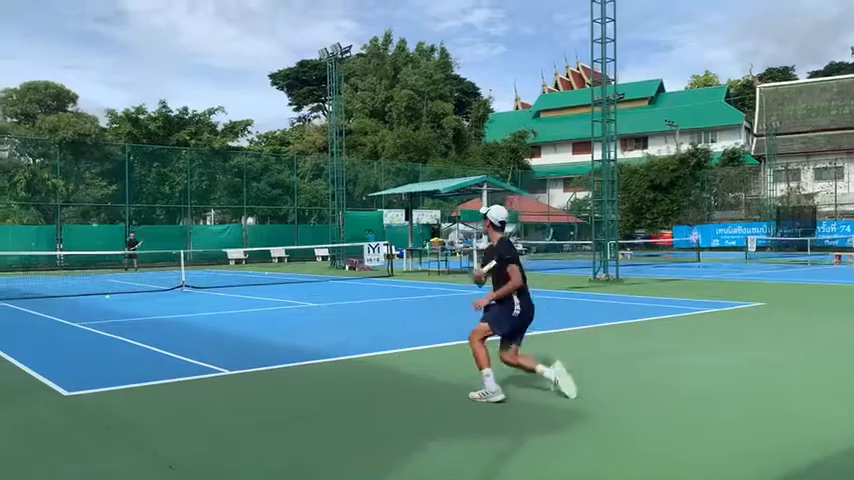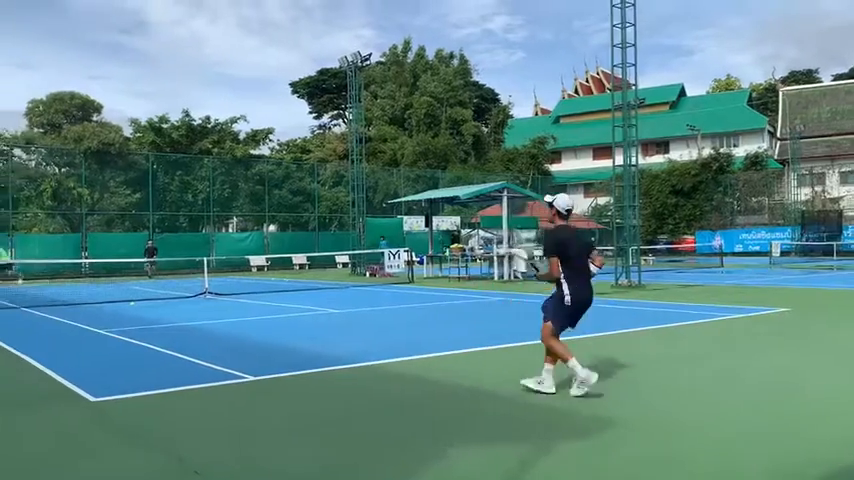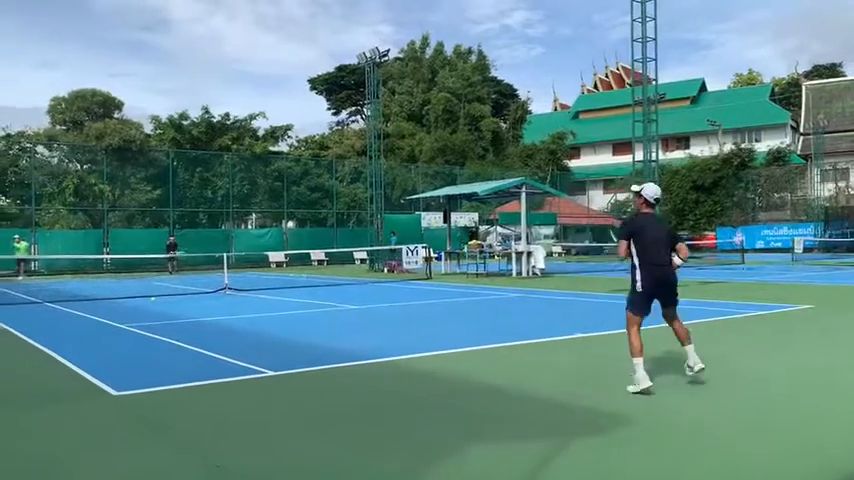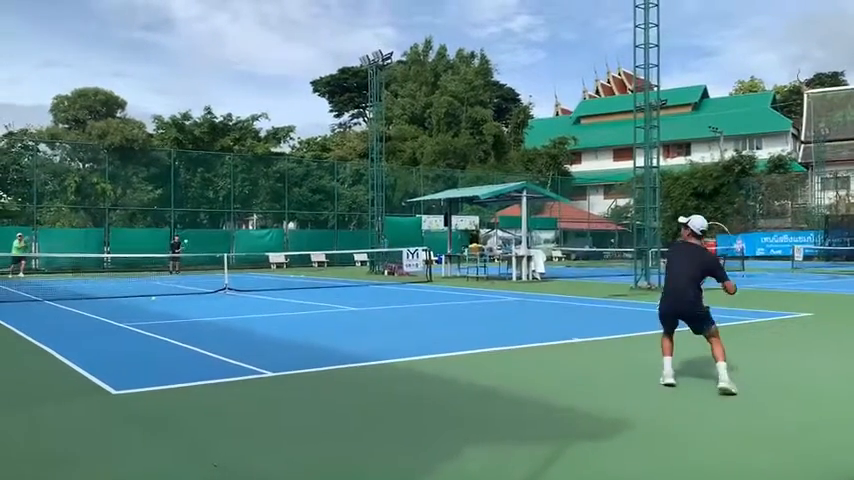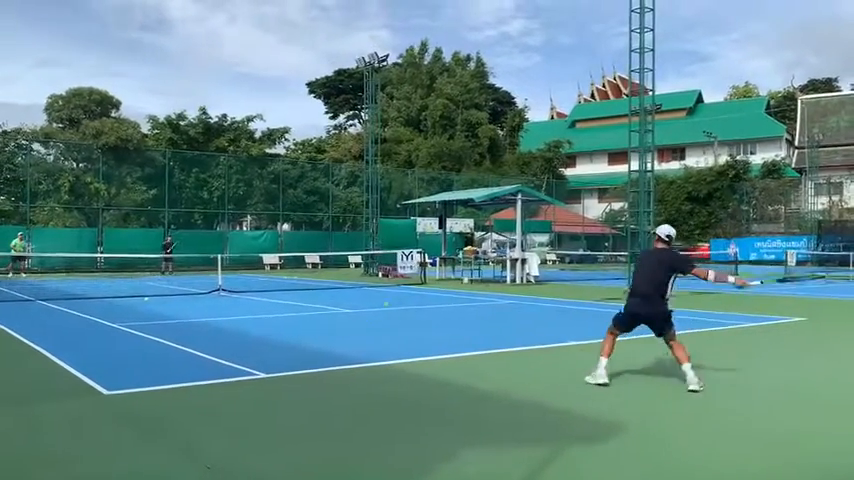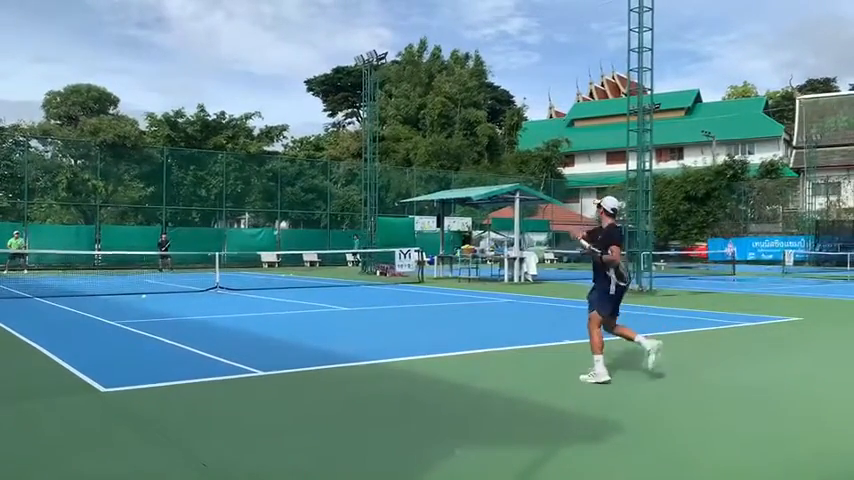
dt=0.5s
person 1, frame 1
left shoulder: (503, 248)
right shoulder: (491, 250)
left elbow: (516, 281)
right elbow: (479, 278)
left wrist: (489, 298)
right wrist: (479, 273)
left hip: (515, 307)
right hip: (512, 307)
left knee: (476, 338)
right knee: (508, 358)
left ankle: (491, 390)
right ankle: (551, 373)
person 1, frame 2
left shoulder: (551, 235)
right shoulder: (578, 235)
left elbow: (555, 273)
right elbow: (598, 262)
left wrist: (541, 275)
left hip: (569, 295)
right hip: (583, 294)
left knee: (548, 336)
right knee: (551, 333)
left ankle: (583, 375)
right ankle: (546, 380)
person 1, frame 3
left shoulder: (630, 222)
right shoulder: (665, 225)
left elbow: (622, 254)
right elbow: (684, 254)
left wrist: (630, 250)
left hip: (644, 281)
right hip: (668, 280)
left knee: (632, 326)
right knee: (673, 320)
left ankle: (640, 377)
right ankle: (693, 360)
person 1, frame 4
left shoulder: (674, 248)
right shoulder: (709, 258)
right elbow: (731, 289)
left hip: (667, 305)
right hip: (692, 306)
left knee: (667, 335)
right knee: (714, 338)
left ankle: (667, 373)
right ankle: (724, 378)
person 1, frame 5
left shoulder: (644, 255)
right shoulder: (675, 258)
right elbow: (703, 274)
right wrist: (732, 279)
left hip: (633, 307)
right hip: (658, 310)
left knee: (611, 333)
right knee: (673, 342)
left ankle: (600, 374)
right ankle: (692, 379)
person 1, frame 6
left shoulder: (613, 231)
right shoulder: (600, 231)
left elbow: (616, 259)
right elbow: (582, 237)
left wrist: (600, 257)
right wrist: (581, 237)
left hip: (609, 284)
right hip: (607, 285)
left knee: (594, 324)
right knee: (611, 326)
left ankle: (599, 371)
right ankle: (648, 344)
